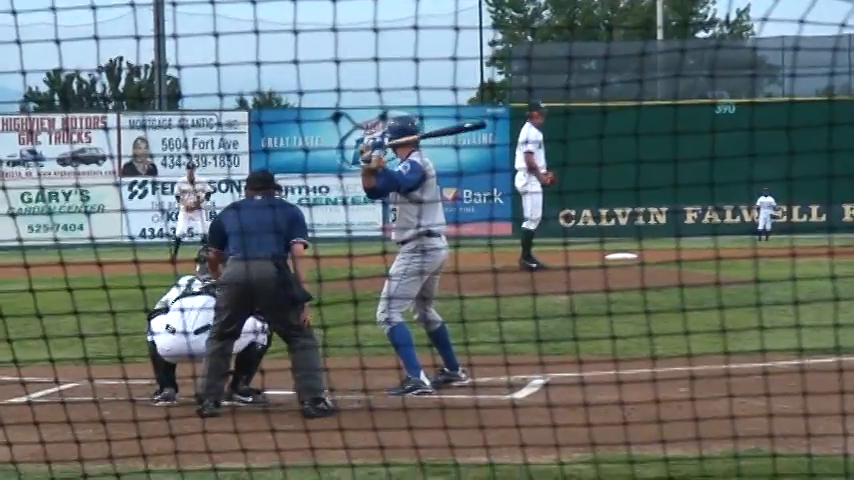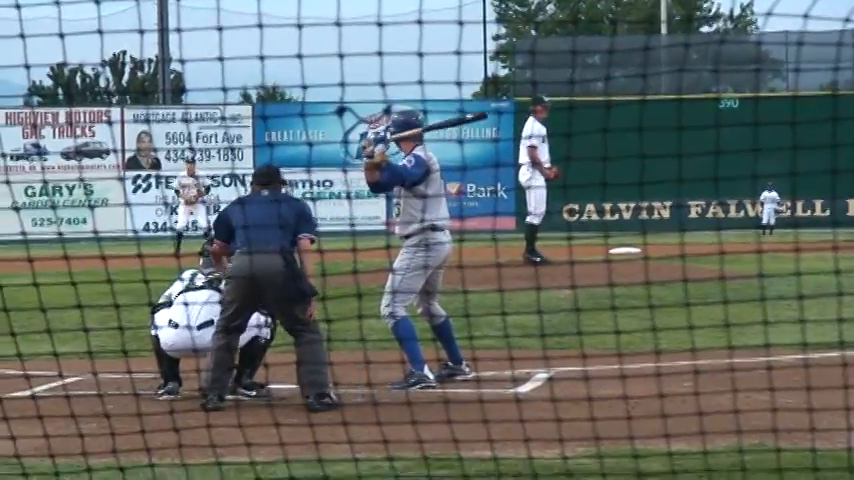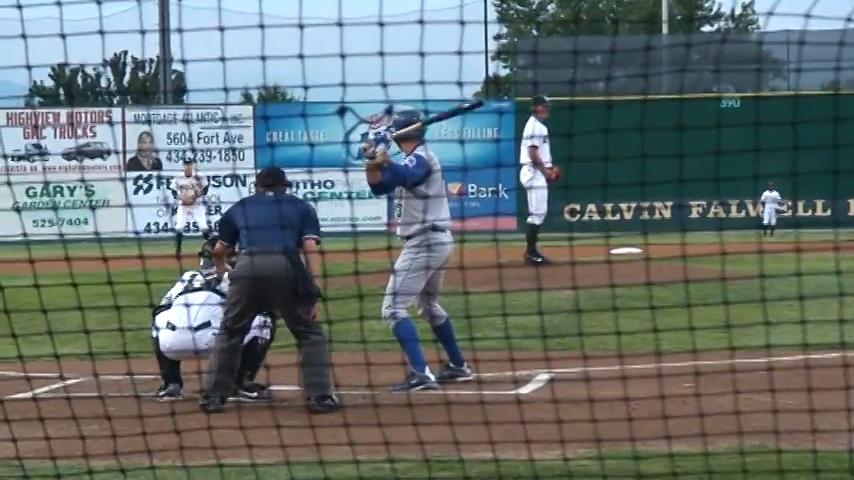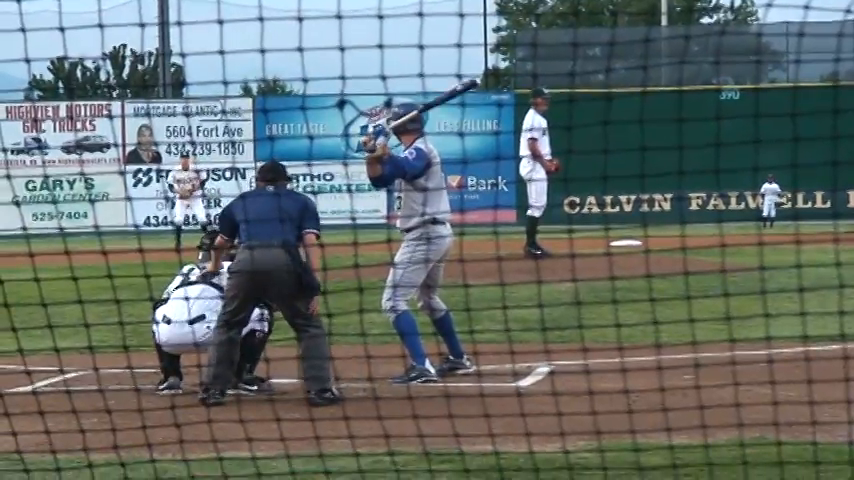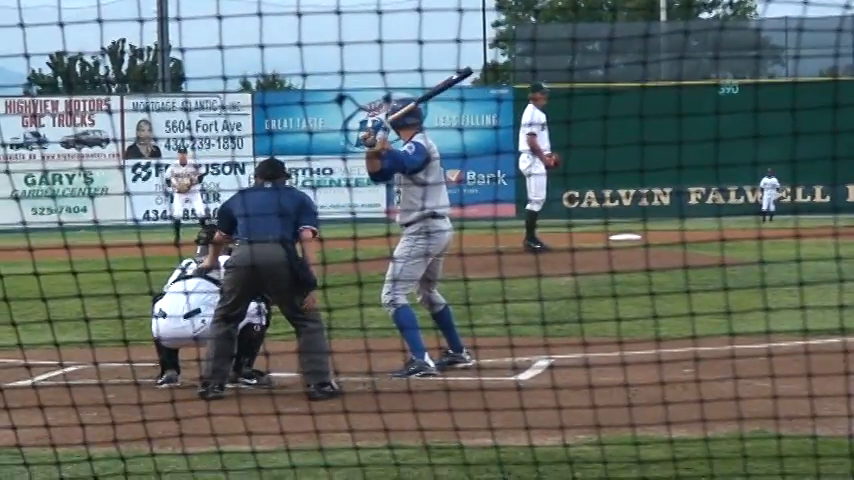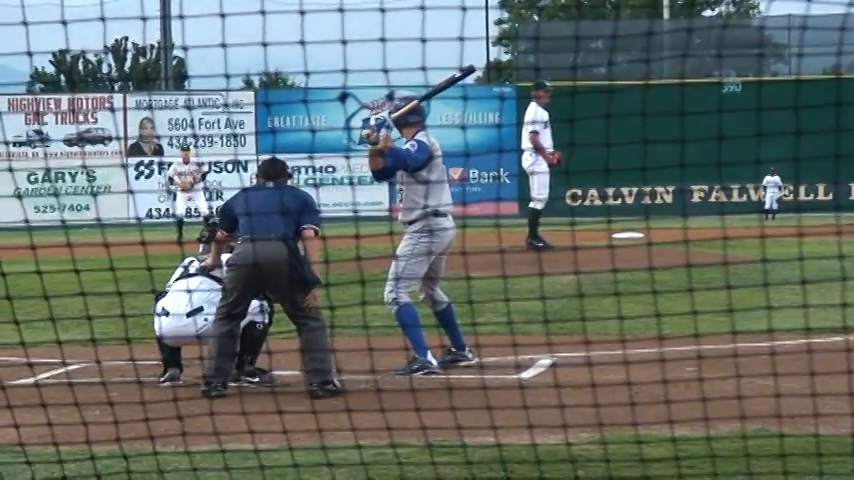
dt=0.1s
person 1, frame 1
left shoulder: (415, 164)
right shoulder: (408, 166)
left elbow: (394, 183)
right elbow: (373, 191)
left wrist: (378, 157)
right wrist: (368, 165)
left hip: (419, 249)
right hip: (431, 247)
left knee: (388, 313)
right knee: (425, 310)
left ankle: (416, 378)
right ankle: (454, 370)
person 1, frame 2
left shoulder: (420, 158)
right shoulder: (413, 160)
left elbow: (400, 177)
right elbow: (377, 185)
left wrist: (381, 151)
right wrist: (370, 159)
left hip: (422, 243)
right hip: (435, 241)
left knee: (392, 307)
right knee: (428, 304)
left ankle: (420, 372)
right ankle: (457, 364)
person 1, frame 3
left shoulder: (421, 158)
right shoulder: (414, 160)
left elbow: (401, 177)
right elbow: (379, 186)
left wrist: (382, 152)
right wrist: (372, 160)
left hip: (424, 243)
right hip: (437, 241)
left knee: (393, 308)
right knee: (429, 305)
left ankle: (421, 374)
right ankle: (459, 366)
person 1, frame 4
left shoulder: (420, 150)
right shoulder: (413, 153)
left elbow: (401, 169)
right elbow: (379, 180)
left wrist: (382, 144)
right wrist: (372, 153)
left hip: (424, 236)
right hip: (436, 234)
left knee: (393, 301)
right knee: (428, 298)
left ankle: (421, 366)
right ankle: (458, 358)
person 1, frame 5
left shoulder: (419, 145)
right shoulder: (412, 148)
left elbow: (401, 164)
right elbow: (378, 174)
left wrist: (381, 139)
right wrist: (372, 148)
left hip: (423, 231)
right hip: (435, 229)
left knee: (393, 295)
right knee: (428, 292)
left ankle: (421, 360)
right ankle: (458, 352)
person 1, frame 6
left shoulder: (422, 143)
right shoulder: (414, 146)
left elbow: (403, 161)
right elbow: (380, 172)
left wrist: (384, 137)
right wrist: (375, 146)
left hip: (426, 229)
right hip: (438, 227)
left knee: (395, 293)
right knee: (430, 290)
left ankle: (423, 359)
right ankle: (461, 350)
person 2, frame 1
left shoulder: (228, 213)
right shoulder: (289, 210)
left elbow: (214, 258)
right elbow: (298, 254)
left wrist: (219, 278)
right wrist: (301, 297)
left hip: (235, 275)
right hip: (274, 277)
left knee: (219, 339)
right knee: (302, 337)
left ankle: (208, 401)
right ankle: (313, 400)
person 2, frame 2
left shoulder: (235, 207)
right shoulder: (296, 205)
left elbow: (217, 251)
right elbow: (304, 248)
left wrist: (222, 268)
right wrist: (307, 290)
left hip: (242, 269)
right hip: (280, 268)
left knee: (225, 331)
right knee: (307, 331)
left ankle: (212, 394)
right ankle: (317, 394)
person 2, frame 3
left shoulder: (238, 208)
right shoulder: (301, 206)
left elbow: (219, 251)
right elbow: (310, 249)
left wrist: (221, 268)
right wrist: (312, 291)
left hip: (246, 270)
right hip: (286, 269)
left knee: (230, 333)
right knee: (310, 333)
left ankle: (214, 396)
right ankle: (319, 397)
person 2, frame 4
left shoulder: (240, 202)
right shoulder: (301, 201)
left elbow: (220, 243)
right elbow: (311, 243)
left wrist: (214, 265)
right wrist: (313, 286)
left hip: (245, 263)
right hip: (284, 263)
left knee: (227, 325)
right knee: (310, 326)
left ankle: (213, 389)
right ankle: (320, 389)
person 2, frame 5
left shoulder: (238, 199)
right shoulder: (299, 198)
left elbow: (219, 239)
right elbow: (307, 239)
left wrist: (211, 261)
right wrist: (310, 282)
left hip: (242, 258)
right hip: (281, 258)
left knee: (224, 320)
right knee: (308, 320)
left ankle: (212, 383)
right ankle: (319, 383)
person 2, frame 6
left shoulder: (240, 197)
right shoulder: (301, 197)
left elbow: (221, 237)
right elbow: (309, 237)
left wrist: (214, 259)
right wrist: (311, 281)
left hip: (244, 255)
right hip: (283, 255)
left knee: (226, 317)
right knee: (309, 318)
left ankle: (214, 382)
right ankle: (321, 381)
person 3, frame 1
left shoulder: (531, 130)
right shoulder: (531, 131)
right elbow: (529, 159)
left wrist: (543, 174)
right wrist: (541, 177)
left hip: (531, 178)
right hip: (530, 178)
left knee: (532, 218)
right knee: (532, 218)
left ankle: (527, 256)
right ankle: (525, 258)
person 3, frame 2
left shoulder: (535, 125)
right shoulder: (535, 125)
right elbow: (532, 153)
left wrist: (547, 169)
right wrist: (545, 171)
left hip: (535, 172)
right hip: (534, 173)
left knee: (537, 212)
right knee: (536, 212)
left ankle: (531, 250)
right ankle: (529, 252)
person 3, frame 3
left shoulder: (537, 125)
right shoulder: (535, 125)
right elbow: (533, 154)
left wrist: (548, 169)
right wrist: (546, 171)
left hip: (537, 173)
right hip: (535, 173)
left knee: (538, 213)
right knee: (537, 213)
left ankle: (532, 251)
right ankle: (530, 253)
person 3, frame 4
left shoulder: (537, 117)
right shoulder: (534, 117)
right elbow: (532, 146)
left wrist: (548, 161)
right wrist: (545, 164)
left hip: (537, 165)
right hip: (535, 165)
left knee: (538, 205)
right knee: (537, 205)
left ankle: (532, 243)
right ankle: (530, 245)
person 3, frame 5
left shoulder: (536, 112)
right shoulder: (533, 112)
right elbow: (531, 141)
left wrist: (547, 156)
right wrist: (544, 159)
left hip: (536, 160)
right hip: (534, 160)
left knee: (537, 199)
right knee: (536, 199)
left ankle: (531, 237)
right ankle: (529, 239)
person 3, frame 6
left shoulder: (539, 110)
right shoulder: (535, 111)
right elbow: (533, 139)
left wrist: (550, 153)
right wrist: (547, 157)
left hip: (539, 158)
right hip: (537, 158)
left knee: (540, 198)
right knee: (539, 198)
left ankle: (534, 236)
right ankle: (532, 237)
person 4, frame 1
left shoulder: (183, 282)
left elbow: (160, 309)
left hip: (168, 347)
left knee: (155, 321)
right knee: (261, 326)
left ankle: (166, 389)
right ankle: (239, 389)
person 4, frame 2
left shoulder: (186, 276)
left elbow: (163, 304)
left hip: (171, 342)
right hip: (211, 338)
left knee: (159, 314)
right knee: (265, 321)
left ankle: (170, 383)
right ankle: (242, 384)
person 4, frame 3
left shoulder: (186, 277)
left elbow: (164, 306)
left hip: (171, 344)
right hip: (210, 340)
left knee: (160, 316)
right knee: (264, 321)
left ankle: (170, 384)
right ankle: (244, 385)
person 4, frame 4
left shoulder: (186, 270)
right shoulder: (230, 268)
left elbow: (166, 300)
left hip: (167, 338)
right hip: (205, 333)
left knee: (160, 309)
right knee: (261, 313)
left ankle: (170, 377)
right ankle: (243, 378)
person 4, frame 5
left shoulder: (184, 264)
right shoulder: (228, 262)
left elbow: (167, 295)
left hip: (164, 332)
right hip: (201, 328)
left knee: (159, 303)
right knee: (258, 307)
left ankle: (168, 371)
right ankle: (242, 372)
person 4, frame 6
left shoulder: (186, 263)
right shoulder: (230, 260)
left elbow: (168, 292)
left hip: (167, 330)
right hip: (204, 326)
left knee: (162, 302)
right knee: (261, 305)
left ankle: (171, 369)
right ankle: (244, 371)
